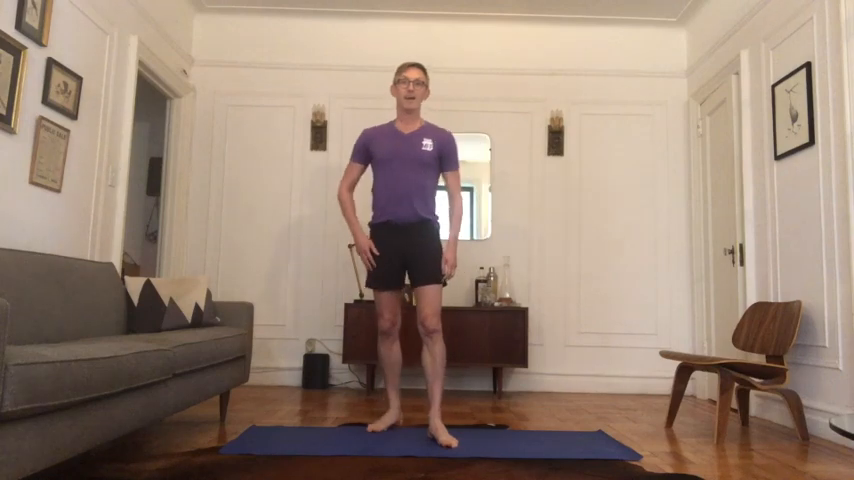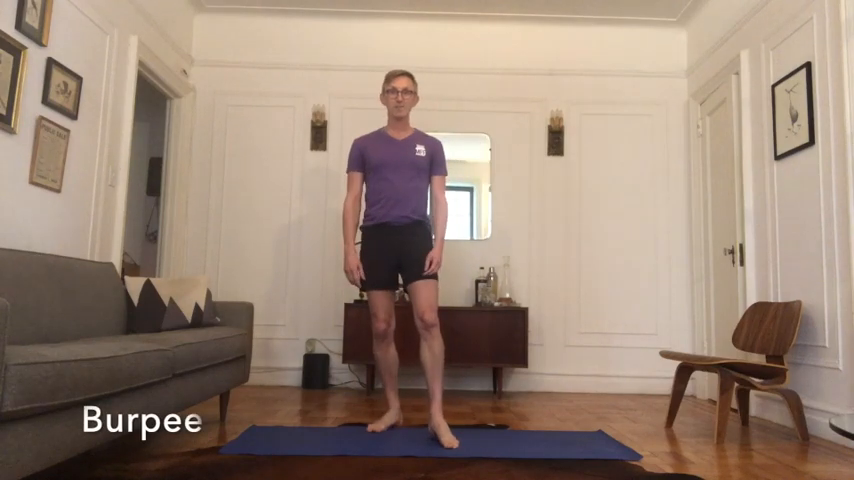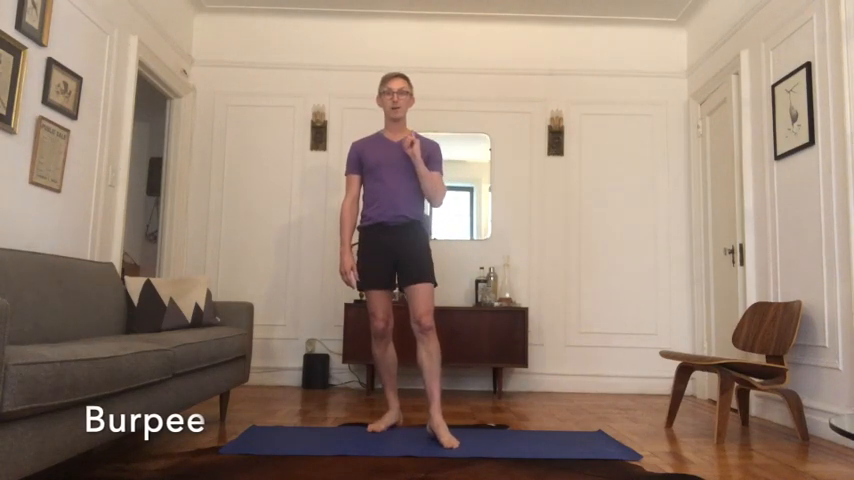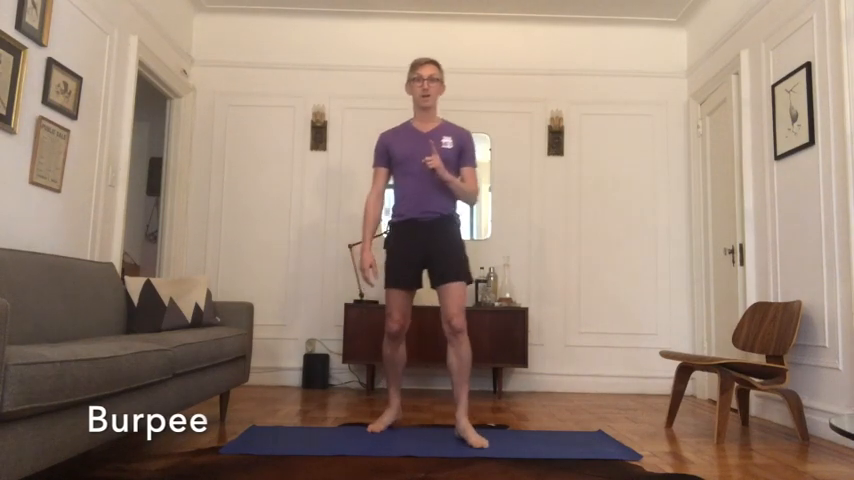
dt=1s
person 1, frame 1
left shoulder: (442, 139)
right shoulder: (371, 137)
left elbow: (455, 195)
right elbow: (345, 189)
left wrist: (453, 243)
right wrist: (358, 232)
left hip: (424, 235)
right hip: (383, 237)
left knee: (430, 326)
right knee: (387, 327)
left ankle: (435, 418)
right ankle: (393, 408)
person 1, frame 2
left shoulder: (431, 146)
right shoulder: (363, 145)
left elbow: (438, 200)
right elbow: (353, 199)
left wrist: (439, 244)
right wrist: (349, 250)
left hip: (416, 235)
right hip: (376, 237)
left knee: (428, 321)
right knee: (382, 328)
left ankle: (436, 414)
right ankle: (393, 408)
person 1, frame 3
left shoulder: (428, 147)
right shoulder: (361, 148)
left elbow: (437, 198)
right elbow: (350, 201)
left wrist: (416, 158)
right wrist: (345, 250)
left hip: (412, 236)
right hip: (373, 238)
left knee: (424, 324)
right knee: (380, 327)
left ankle: (436, 415)
right ankle: (393, 408)
person 1, frame 4
left shoulder: (459, 136)
right shoulder: (389, 139)
left elbow: (472, 195)
right elbow: (376, 195)
left wrist: (444, 173)
right wrist: (366, 246)
left hip: (444, 232)
right hip: (403, 233)
left knee: (455, 326)
right knee: (394, 328)
left ankle: (462, 418)
right ankle: (394, 405)
